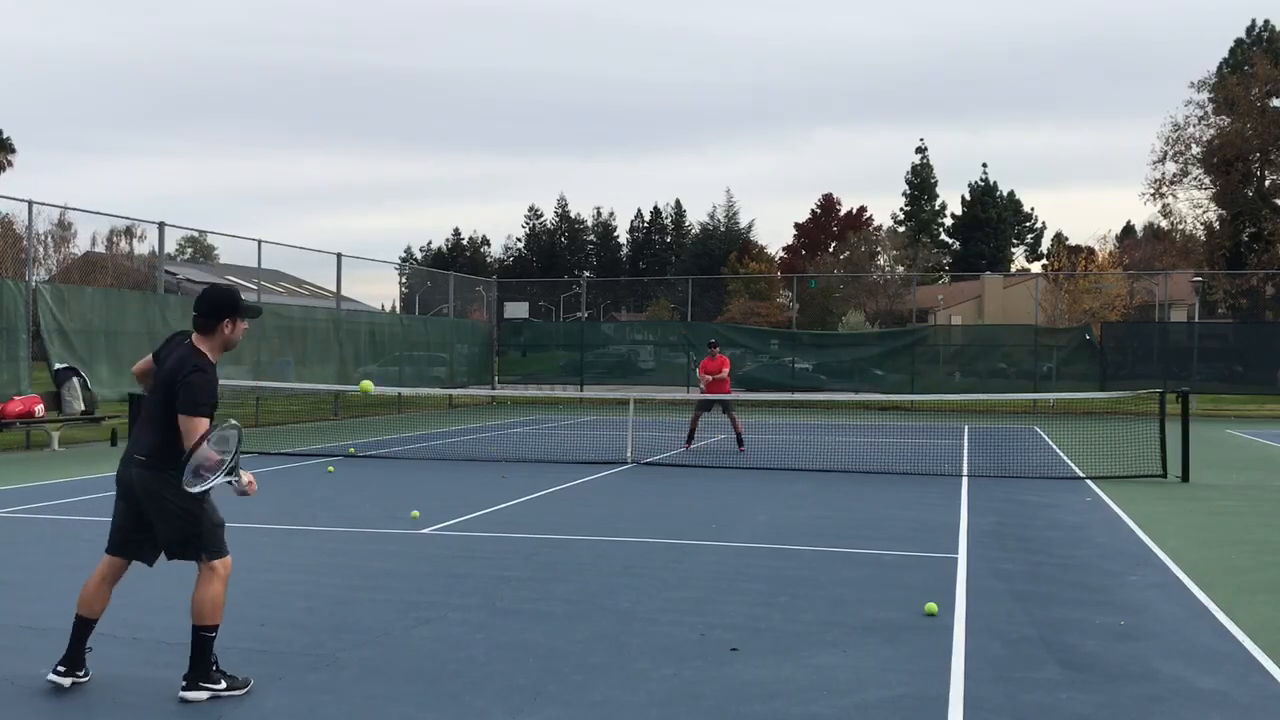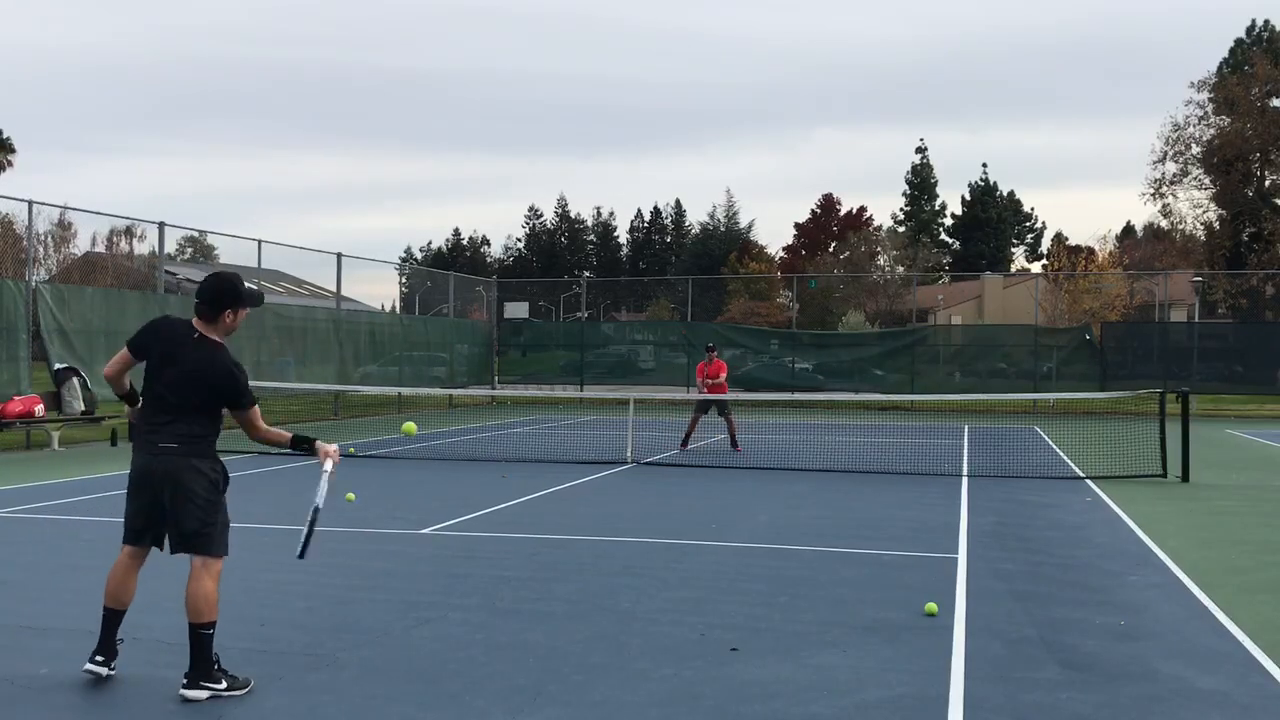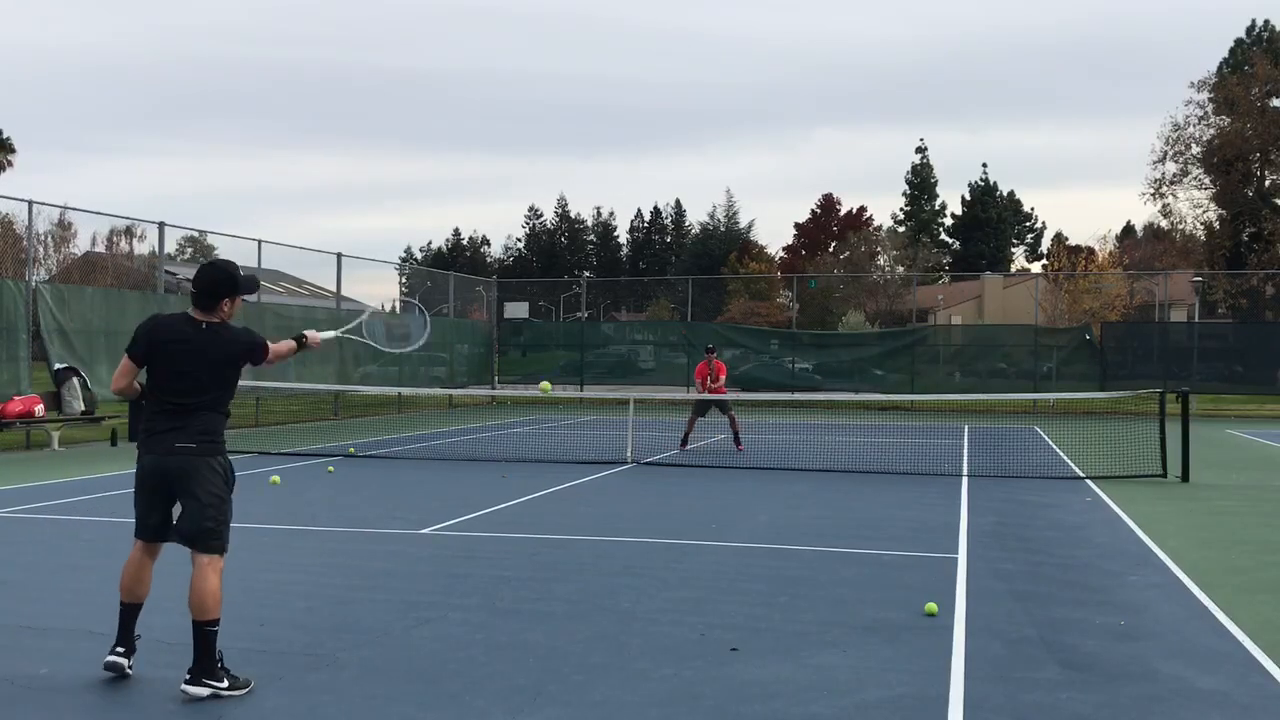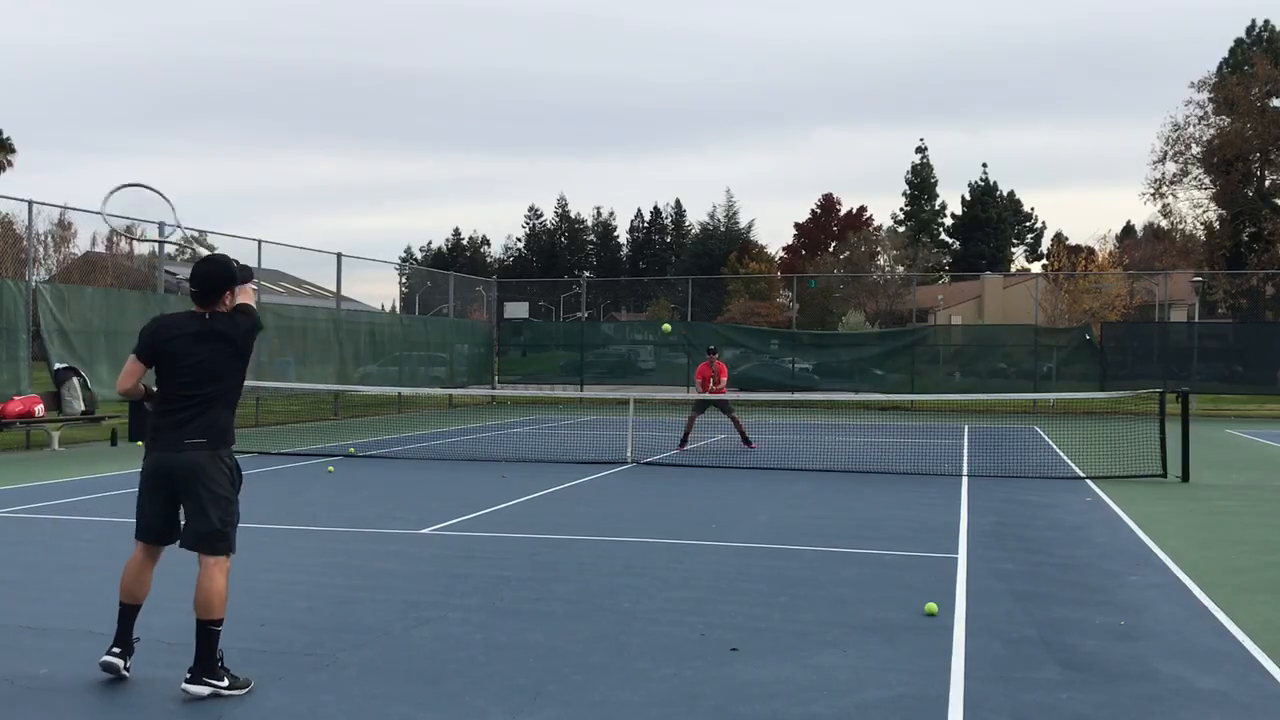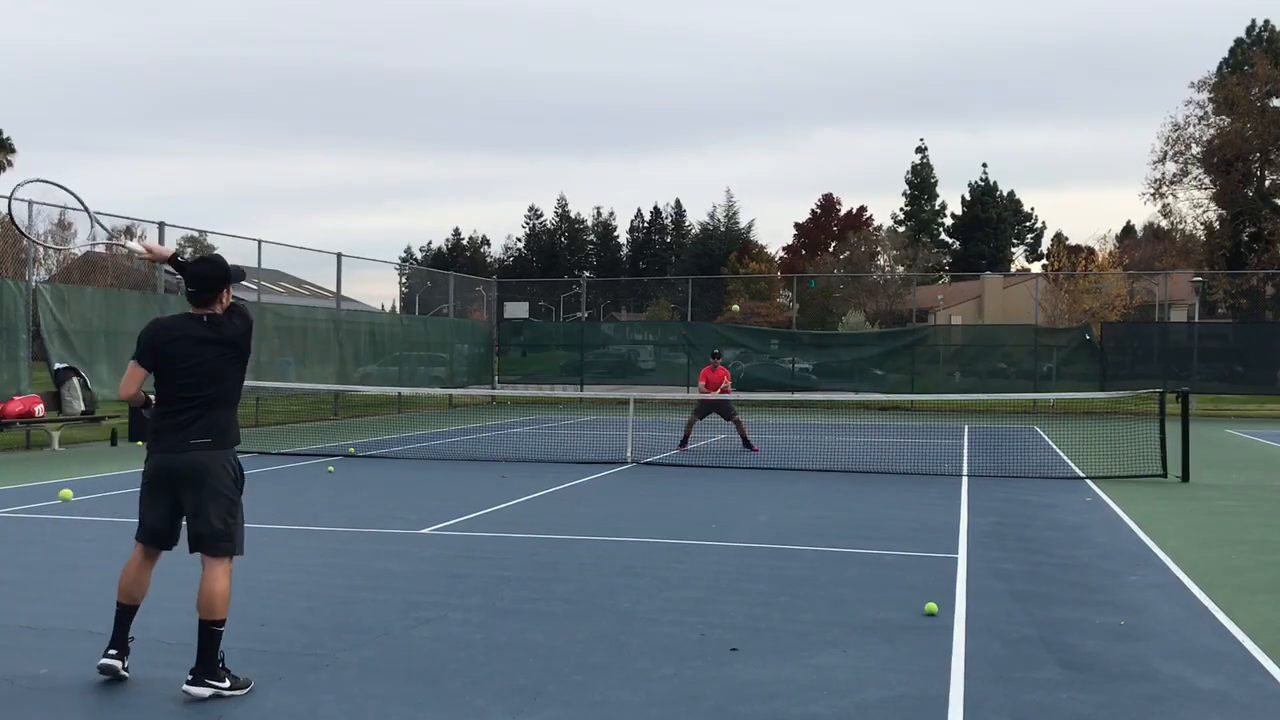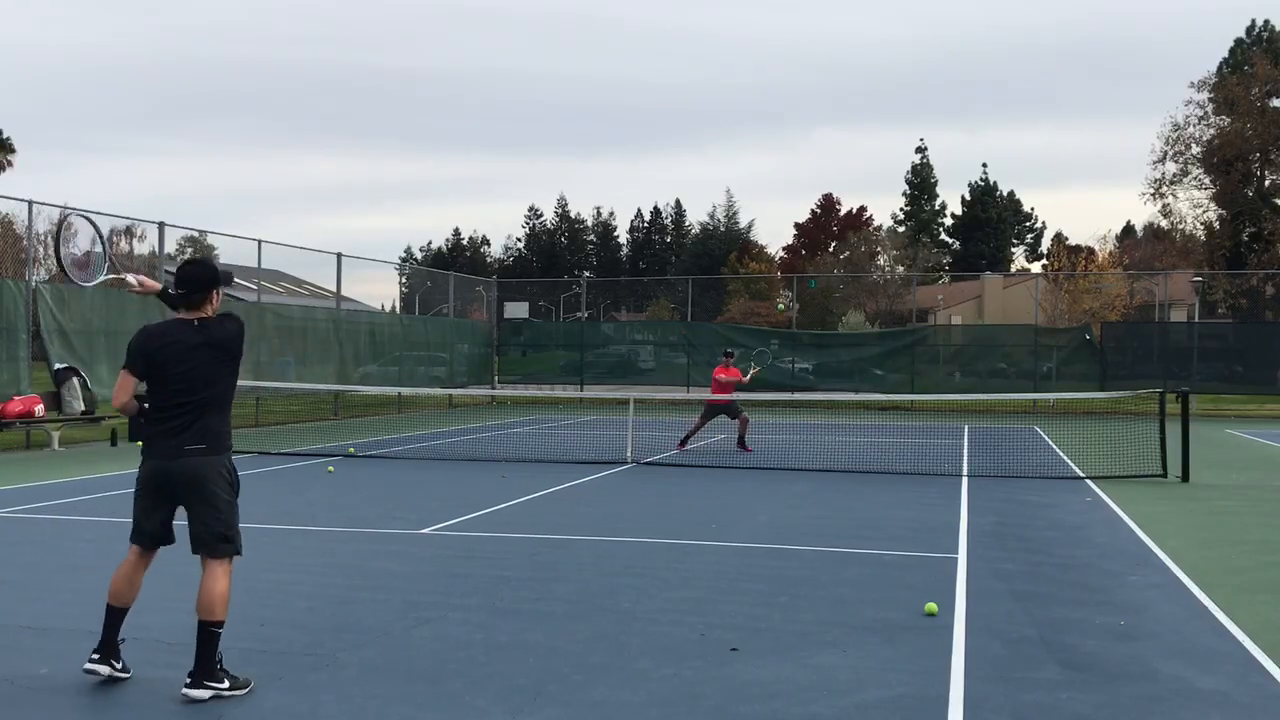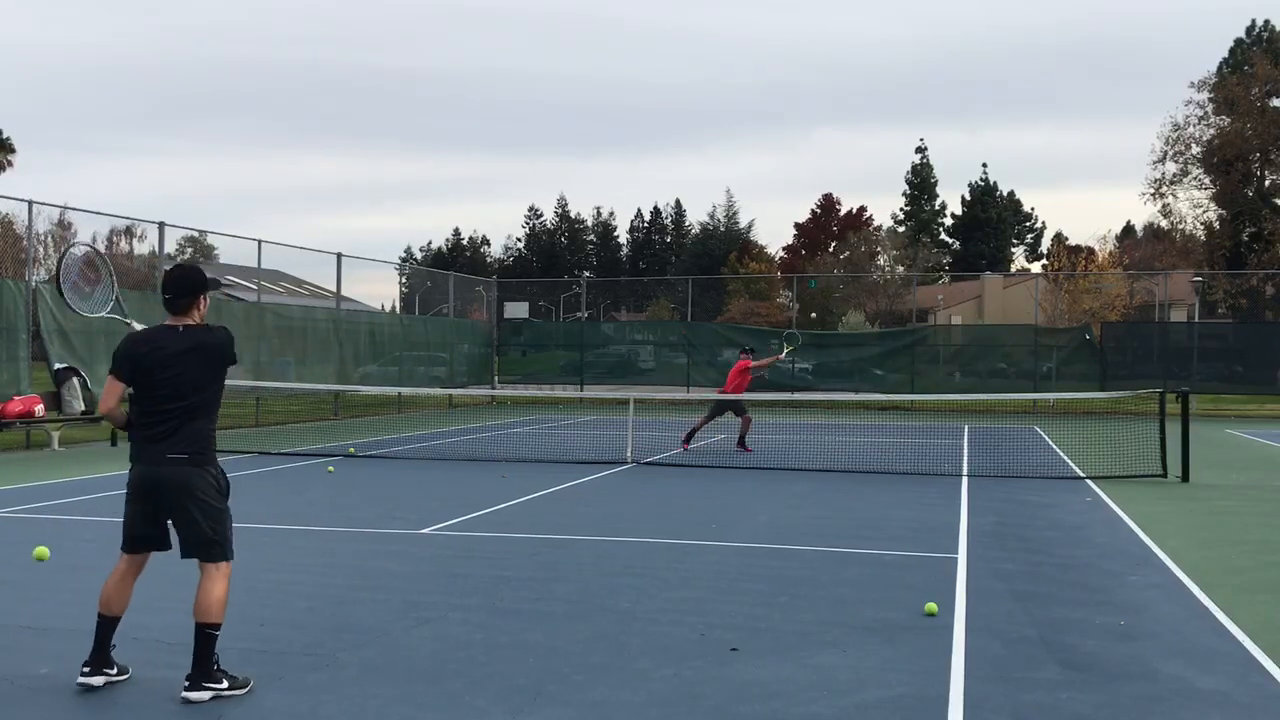
dt=0.1s
person 1, frame 1
left shoulder: (179, 344)
right shoulder: (198, 374)
left elbow: (139, 371)
right elbow: (193, 447)
left hip: (136, 470)
right hip: (166, 476)
left knee: (113, 564)
right knee: (215, 565)
left ankle: (70, 662)
right ankle: (202, 674)
person 1, frame 2
left shoulder: (158, 329)
right shoulder: (226, 368)
left elbow: (111, 374)
right elbow: (258, 432)
left wrist: (135, 405)
right wrist: (309, 445)
left hip: (146, 457)
right hip: (192, 465)
left knee: (133, 552)
right knee: (206, 564)
left ankle: (104, 651)
right ankle: (201, 674)
person 1, frame 3
left shoulder: (155, 328)
right shoulder: (235, 342)
left elbow: (120, 385)
right elbow: (271, 352)
right wrist: (303, 340)
left hip: (153, 454)
right hip: (200, 460)
left knee: (145, 547)
right knee: (208, 560)
left ankle: (122, 645)
right ankle: (204, 670)
person 1, frame 4
left shoulder: (160, 327)
right shoulder: (242, 325)
left elbow: (125, 387)
right elbow: (248, 296)
right wrist: (245, 283)
left hip: (161, 454)
right hip: (209, 458)
left knee: (147, 548)
right knee: (214, 560)
left ankle: (120, 646)
right ankle: (205, 670)
person 1, frame 5
left shoulder: (158, 331)
right shoulder: (238, 327)
left elbow: (127, 392)
right elbow: (228, 304)
right wrist: (172, 257)
left hip: (163, 455)
right hip: (212, 459)
left knee: (146, 550)
right knee: (218, 561)
left ankle: (116, 647)
right ankle: (206, 671)
person 1, frame 6
left shoulder: (148, 337)
right shoulder: (231, 330)
left elbow: (120, 401)
right elbow: (210, 320)
right wrist: (158, 289)
left hip: (158, 460)
right hip: (207, 462)
left knee: (140, 552)
right knee: (218, 564)
left ankle: (105, 652)
right ankle: (205, 673)
person 1, frame 7
left shoulder: (135, 344)
right shoulder: (220, 342)
left elbow: (107, 407)
left hip: (145, 467)
right hip: (194, 469)
left knee: (131, 560)
right knee: (216, 567)
left ankle: (97, 661)
right ankle: (203, 674)
